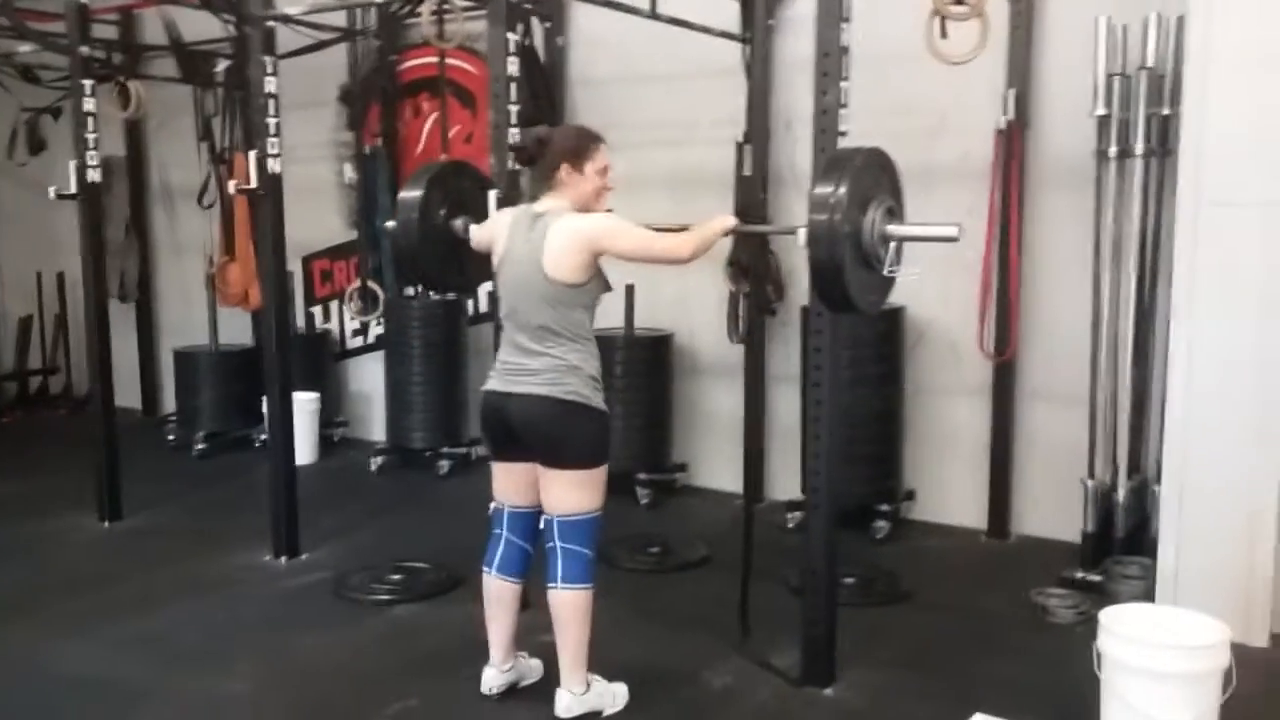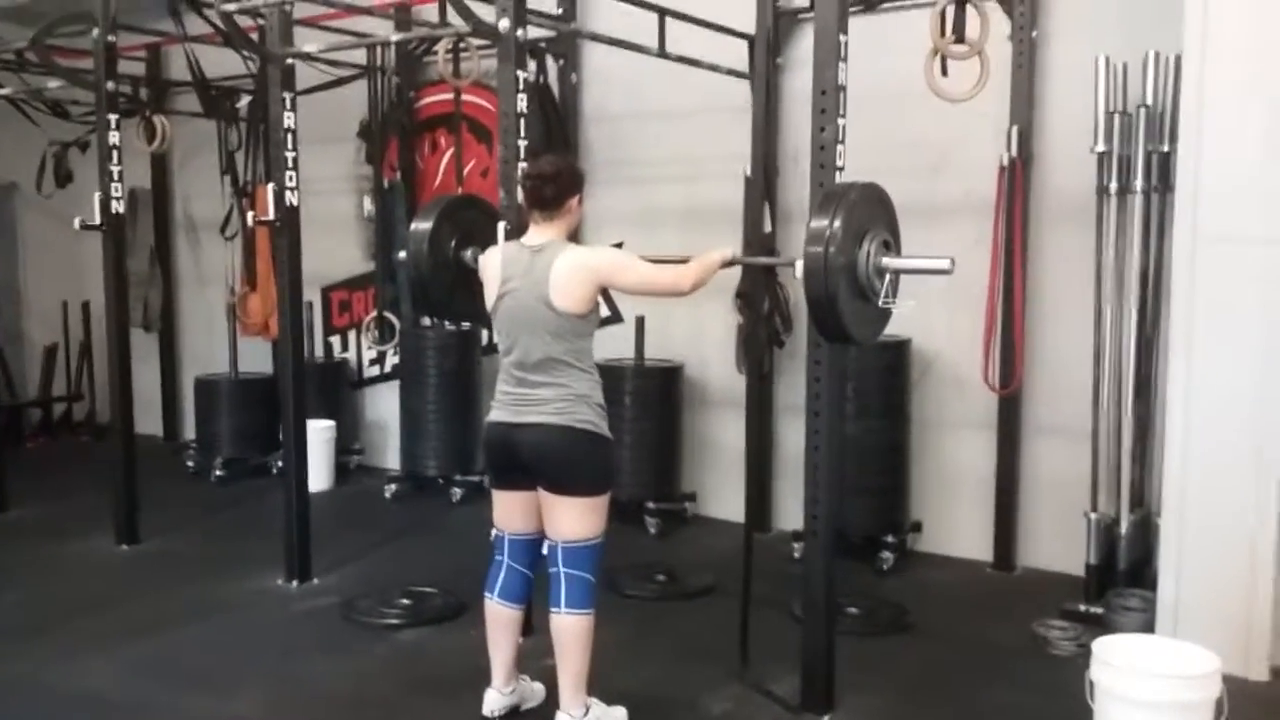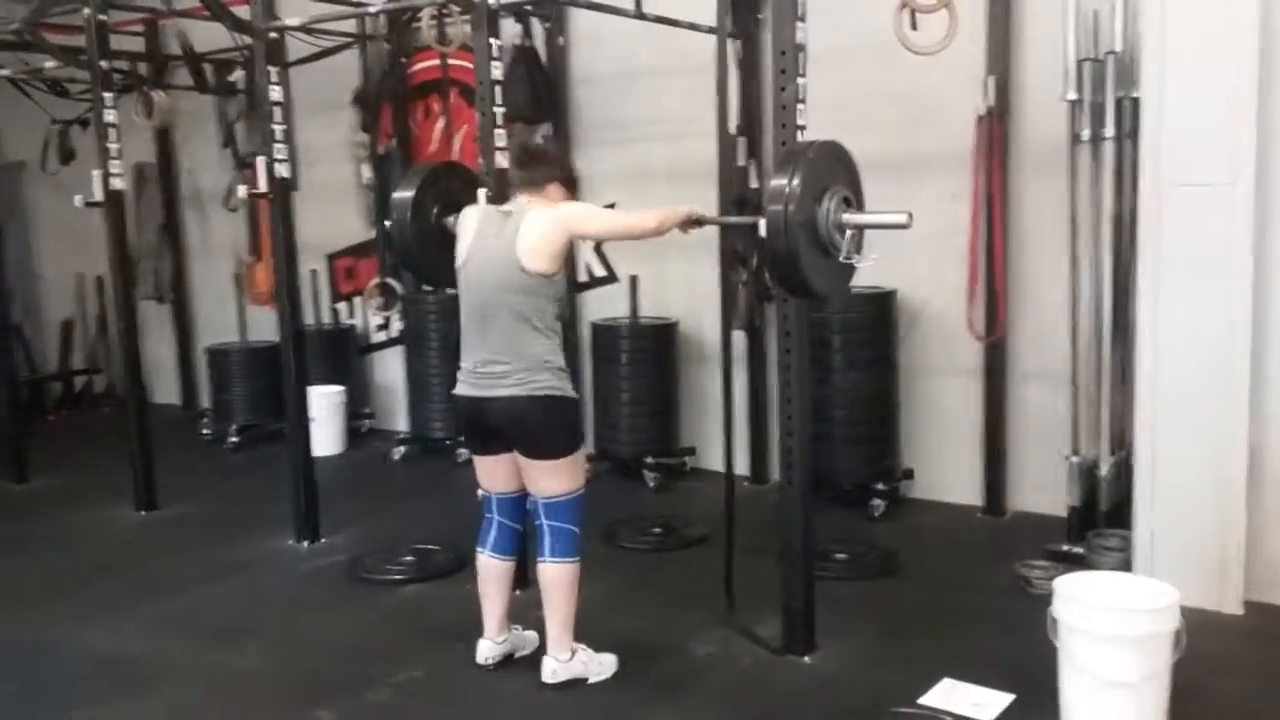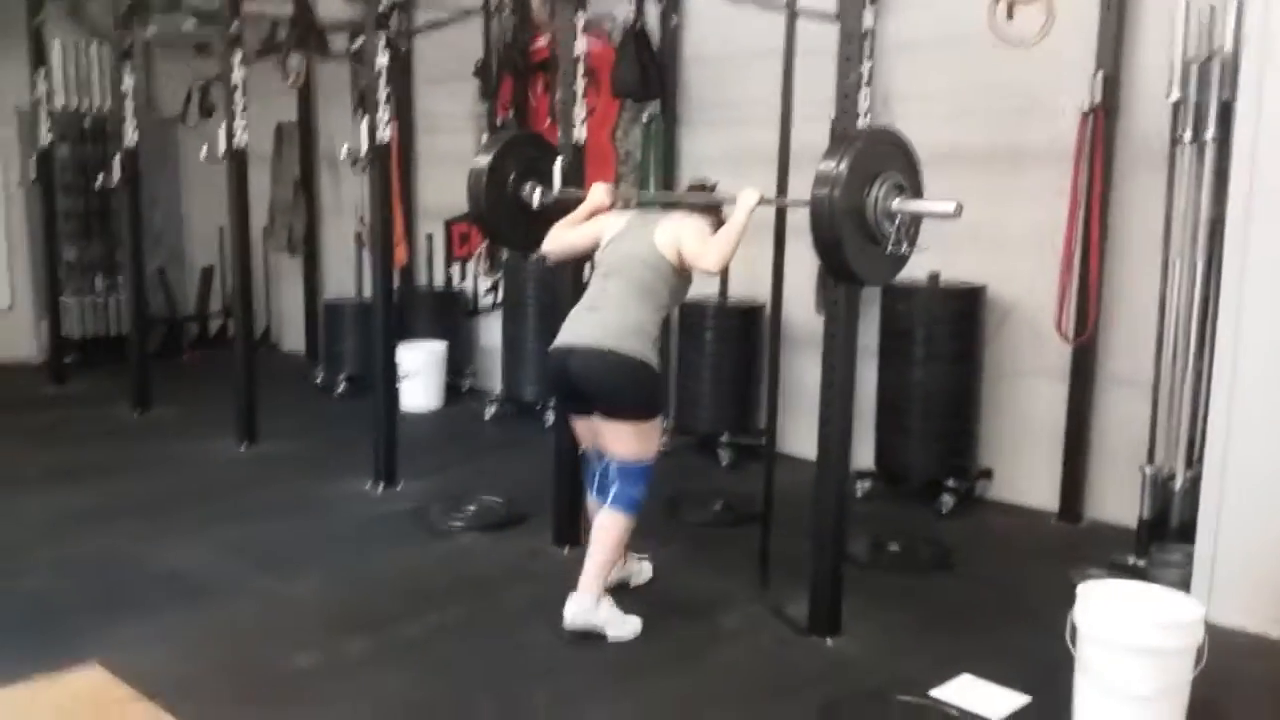
dt=1s
person 1, frame 1
left shoulder: (505, 224)
right shoulder: (585, 230)
left elbow: (474, 236)
right elbow: (680, 248)
right wrist: (720, 225)
left hip: (503, 399)
right hip: (563, 407)
left knee: (510, 532)
right knee: (572, 545)
left ankle: (500, 664)
person 1, frame 2
left shoulder: (493, 261)
right shoulder: (586, 264)
right elbow: (680, 281)
right wrist: (719, 257)
left hip: (505, 430)
right hip: (569, 436)
left knee: (511, 558)
right knee: (573, 570)
person 1, frame 3
left shoulder: (471, 222)
right shoulder: (556, 220)
right elbow: (642, 223)
right wrist: (682, 215)
left hip: (475, 398)
right hip: (535, 400)
left knee: (500, 517)
right knee: (559, 525)
left ankle: (495, 638)
right ankle: (563, 657)
person 1, frame 4
left shoulder: (620, 217)
right shoulder: (690, 227)
left elbow: (551, 247)
right elbow: (711, 260)
left wrist: (590, 204)
right wrist: (742, 211)
left hip: (567, 350)
right hip: (619, 358)
left knee: (602, 466)
right knee: (629, 481)
left ankle: (612, 563)
right ankle: (587, 598)
